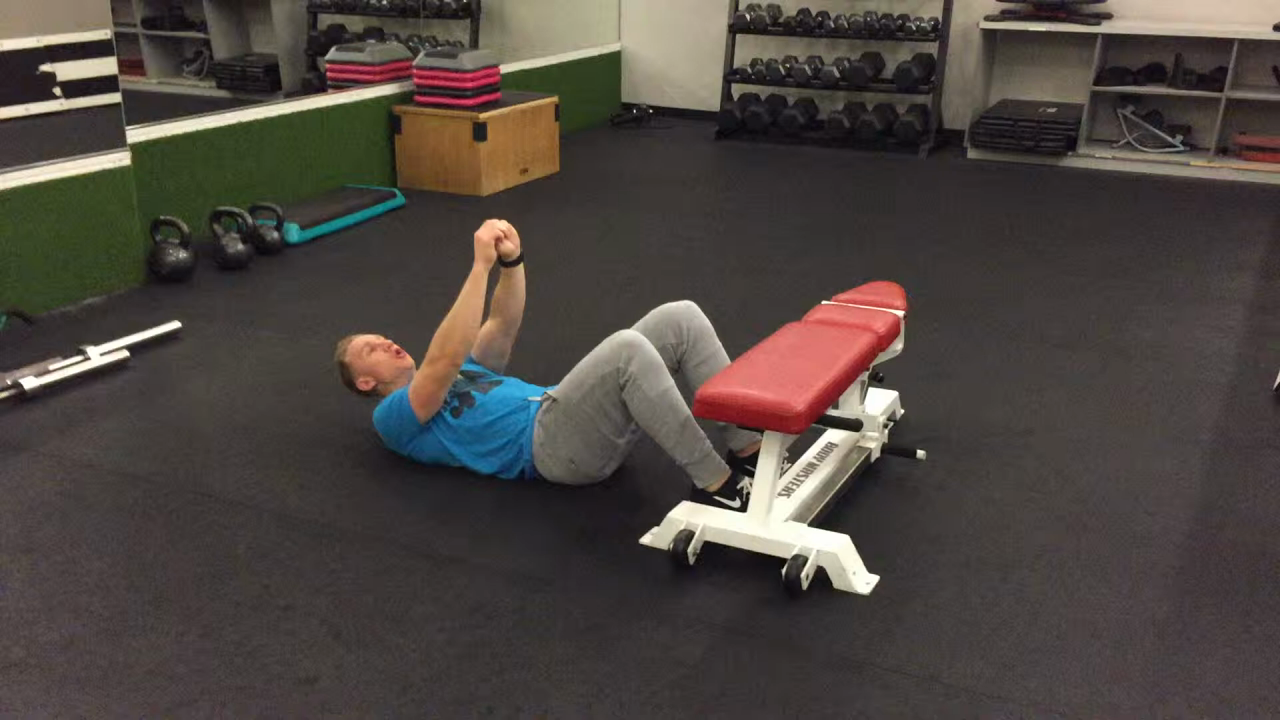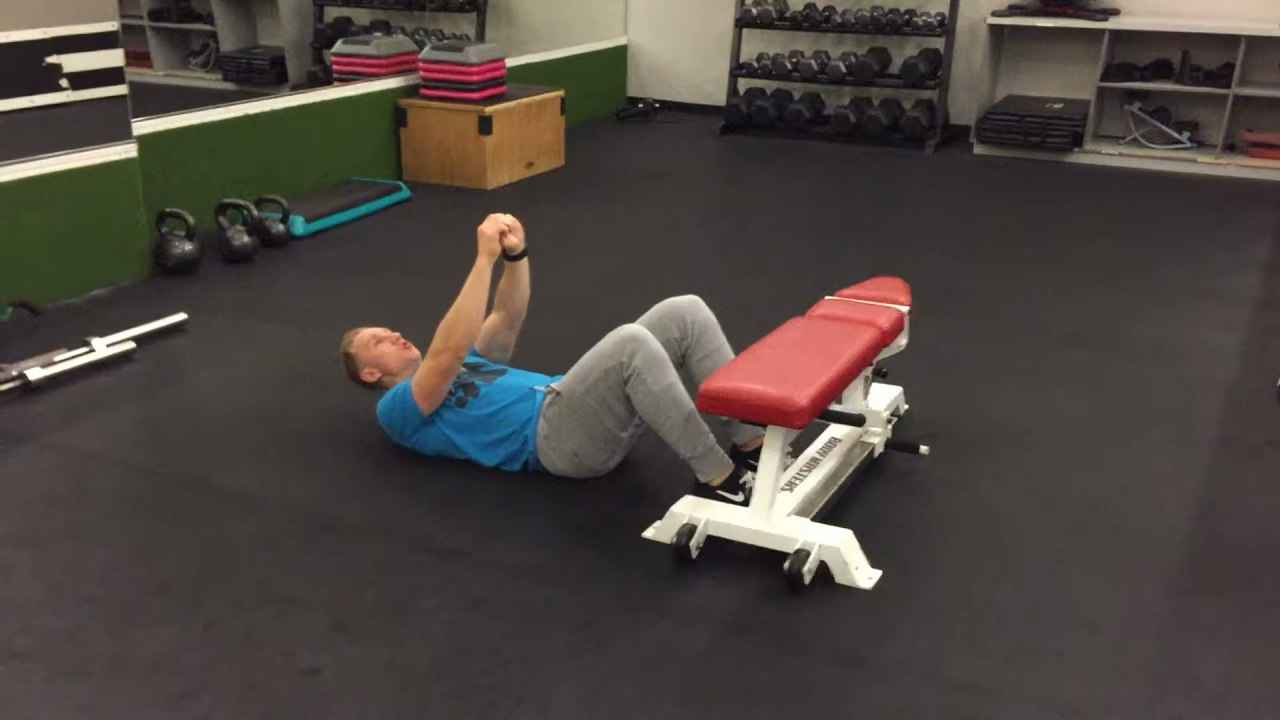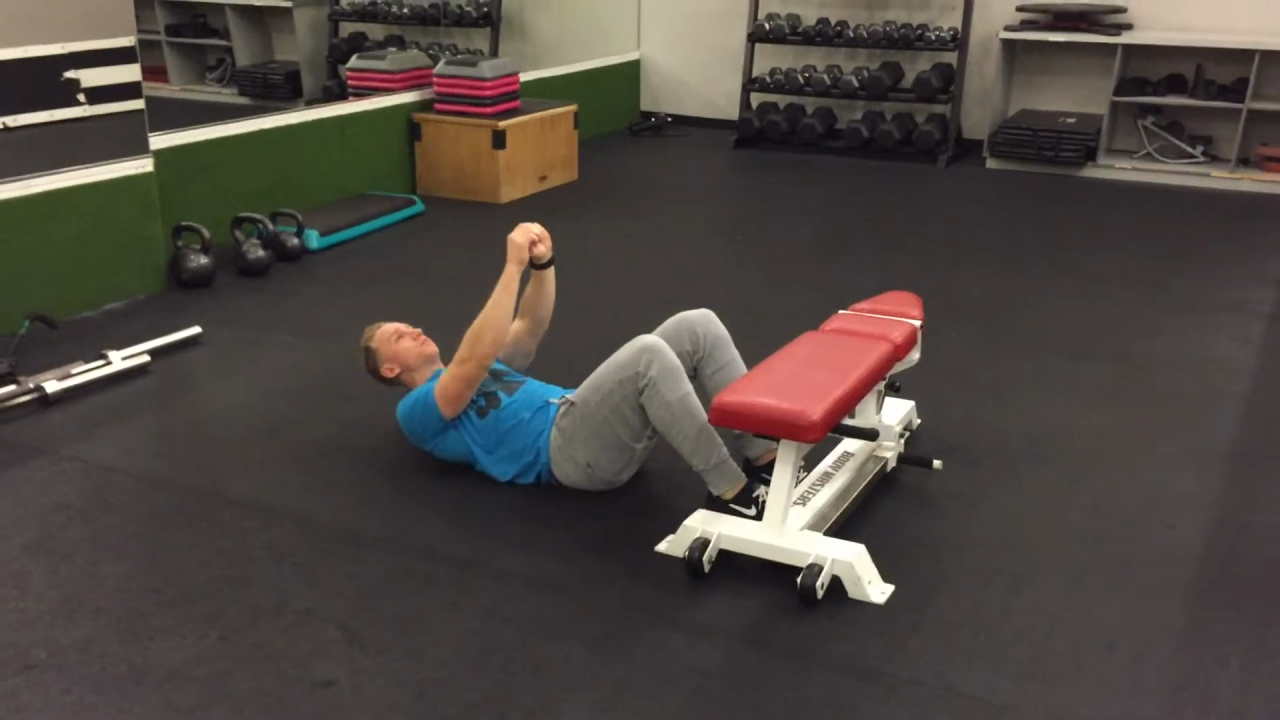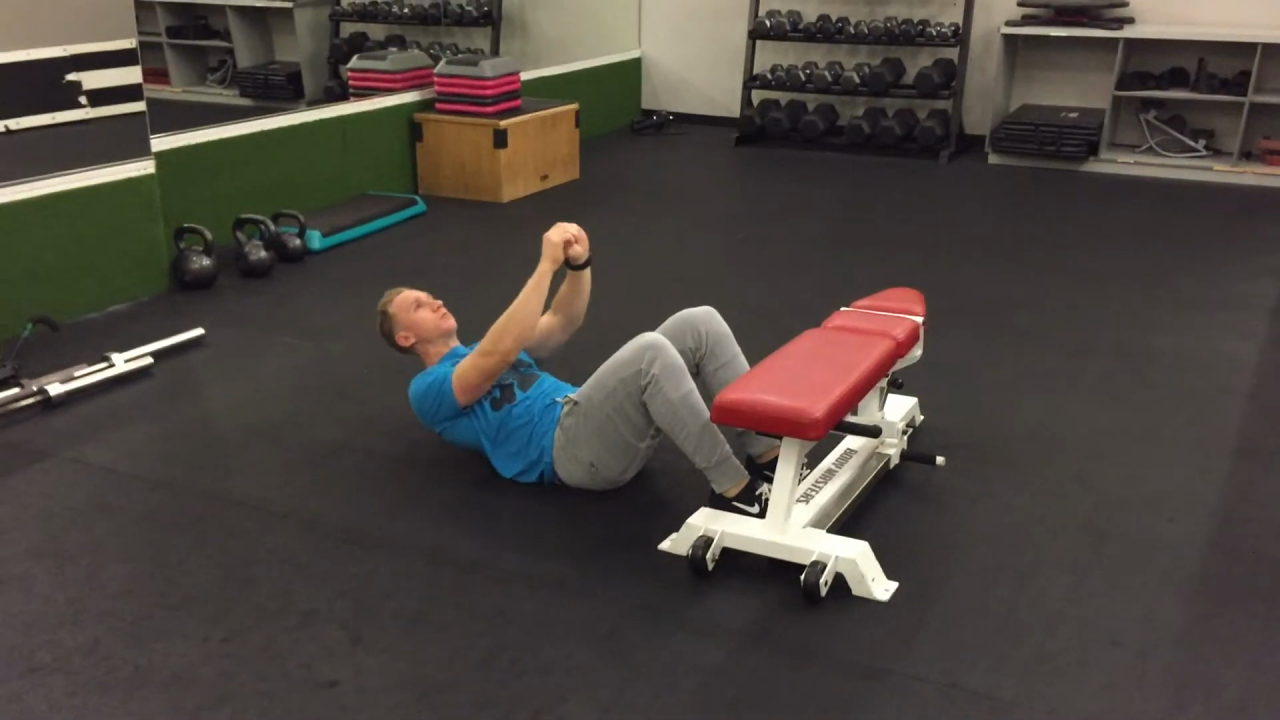
dt=0.4s
person 1, frame 1
left shoulder: (456, 378)
right shoulder: (395, 418)
left elbow: (502, 328)
right elbow: (444, 358)
left wrist: (511, 260)
right wrist: (481, 265)
left hip: (566, 414)
right hip: (550, 445)
left knee: (680, 318)
right knee: (627, 348)
left ankle: (747, 450)
right ankle: (715, 484)
person 1, frame 2
left shoulder: (468, 366)
right shoulder: (400, 411)
left elbow: (506, 322)
right elbow: (447, 351)
left wrist: (514, 254)
right wrist: (484, 258)
left hip: (573, 406)
right hip: (553, 437)
left knee: (685, 313)
right knee: (633, 342)
left ankle: (751, 445)
right ankle: (718, 479)
person 1, frame 3
left shoulder: (472, 380)
right shoulder: (418, 412)
left elbow: (530, 328)
right elbow: (475, 358)
left wrist: (542, 262)
right wrist: (513, 267)
left hip: (584, 420)
right hip: (566, 450)
left knee: (698, 328)
right knee: (648, 354)
left ankle: (763, 459)
right ankle: (730, 492)
person 1, frame 4
left shoulder: (480, 353)
right shoulder: (429, 392)
left elbow: (562, 324)
right elbow: (499, 353)
left wrist: (578, 263)
right wrist: (546, 265)
left hip: (594, 422)
right hip: (571, 450)
left knee: (699, 323)
right knee: (652, 350)
left ankle: (765, 456)
right ankle: (734, 490)
